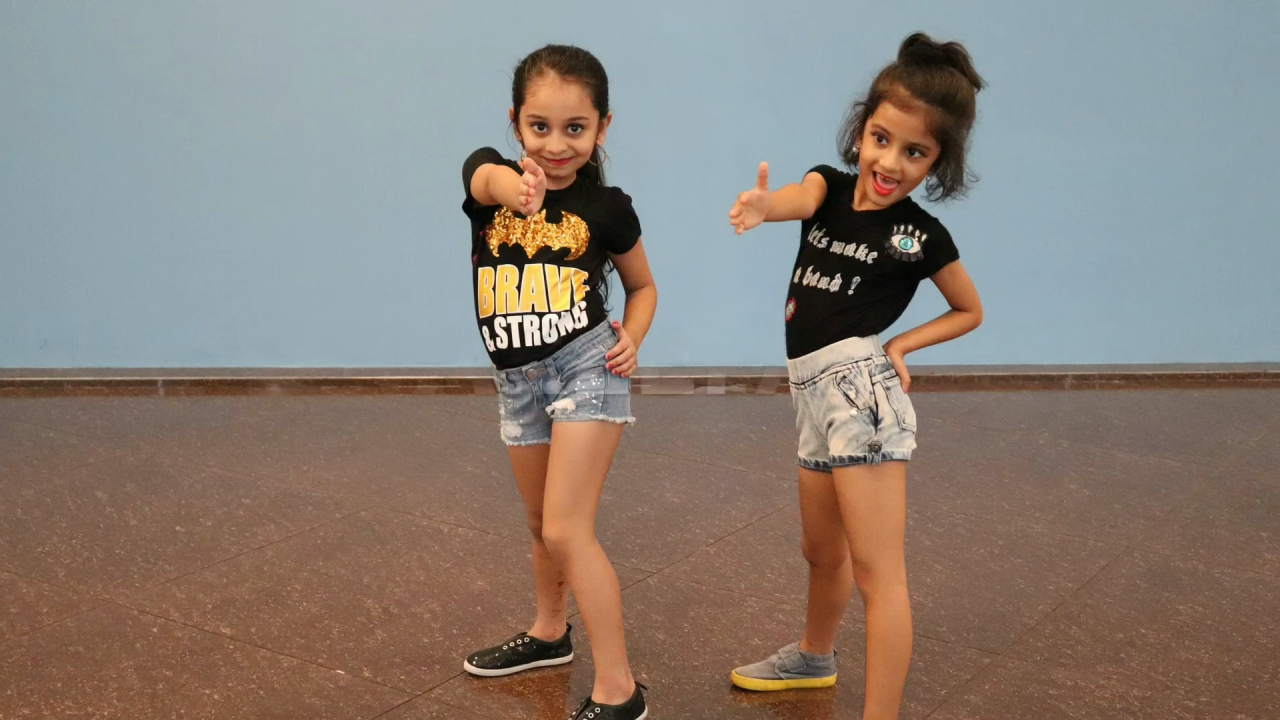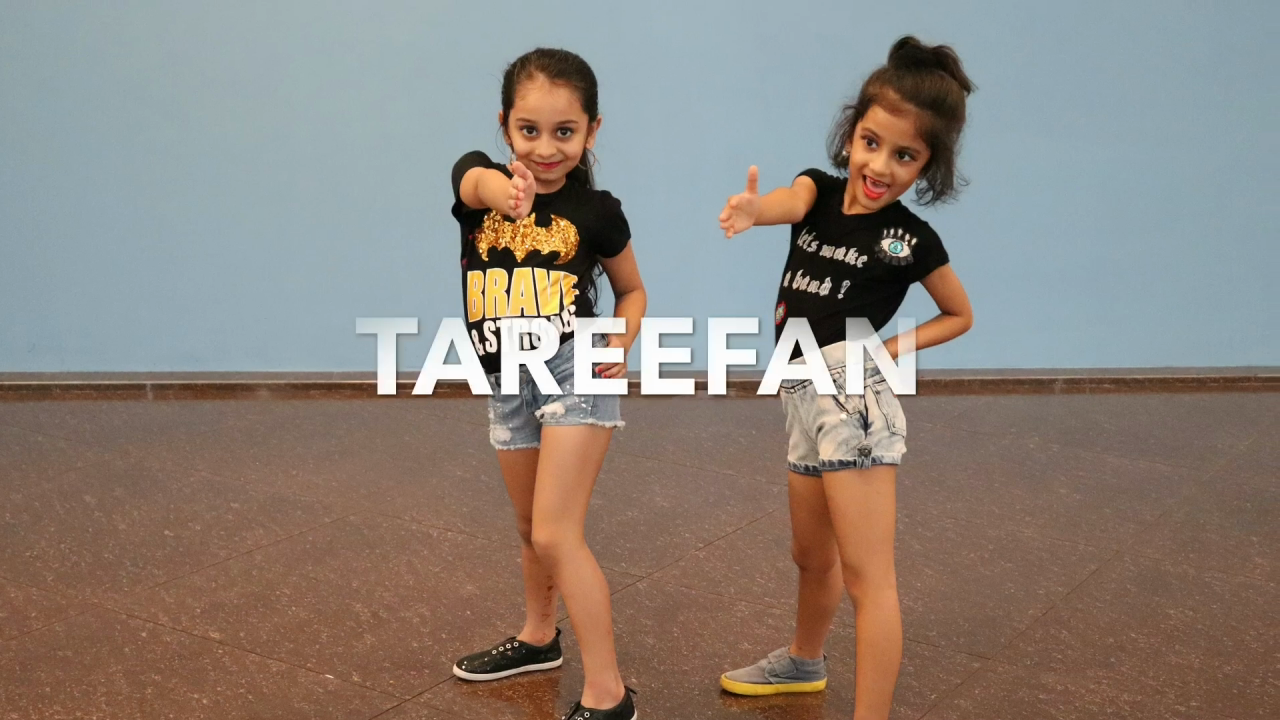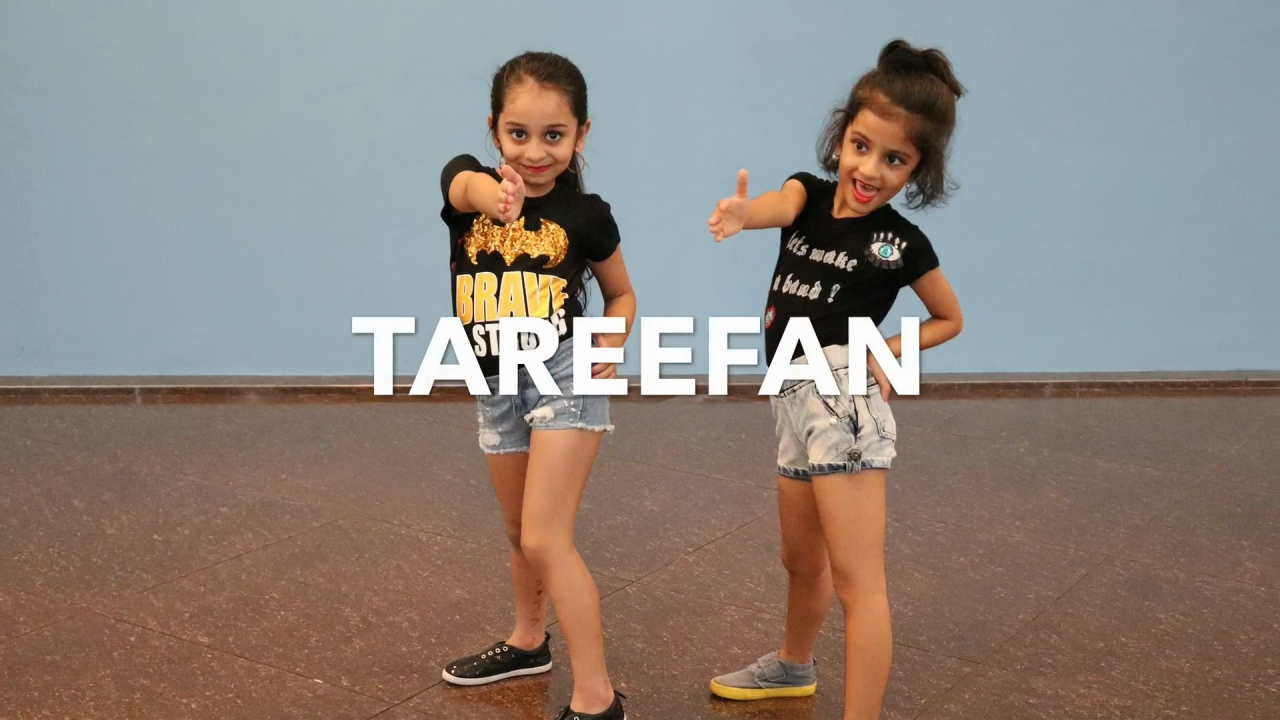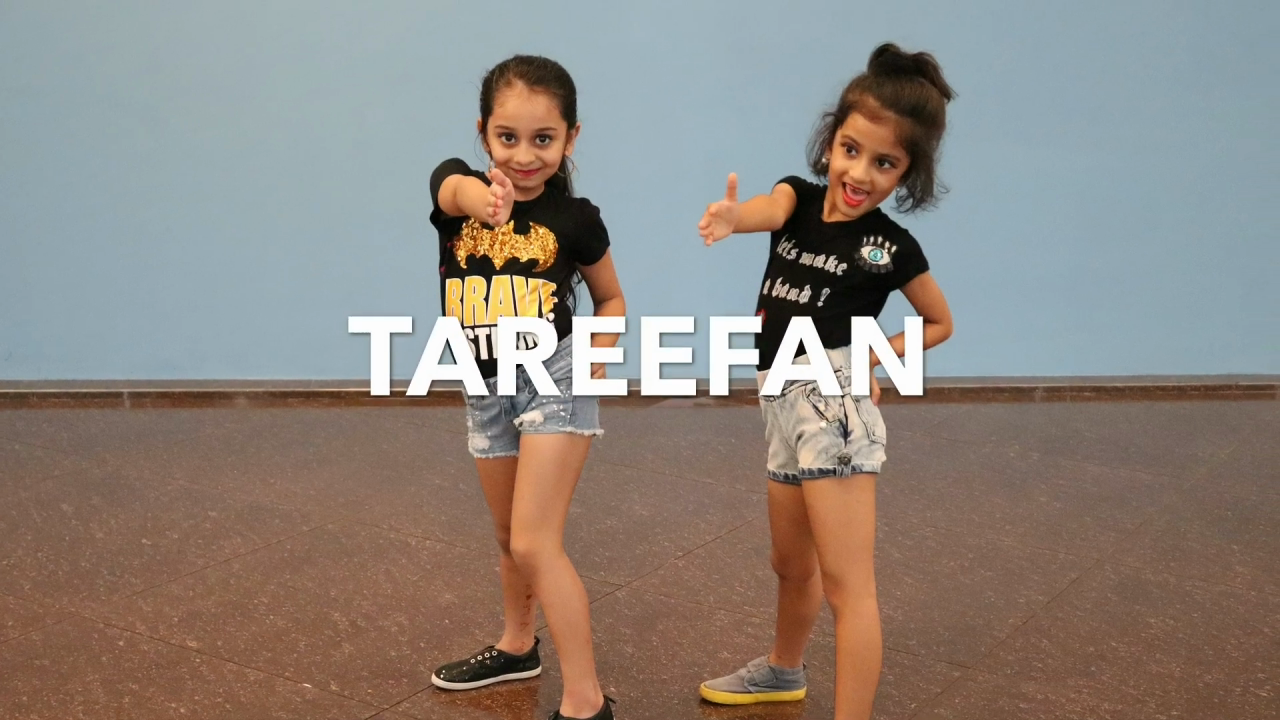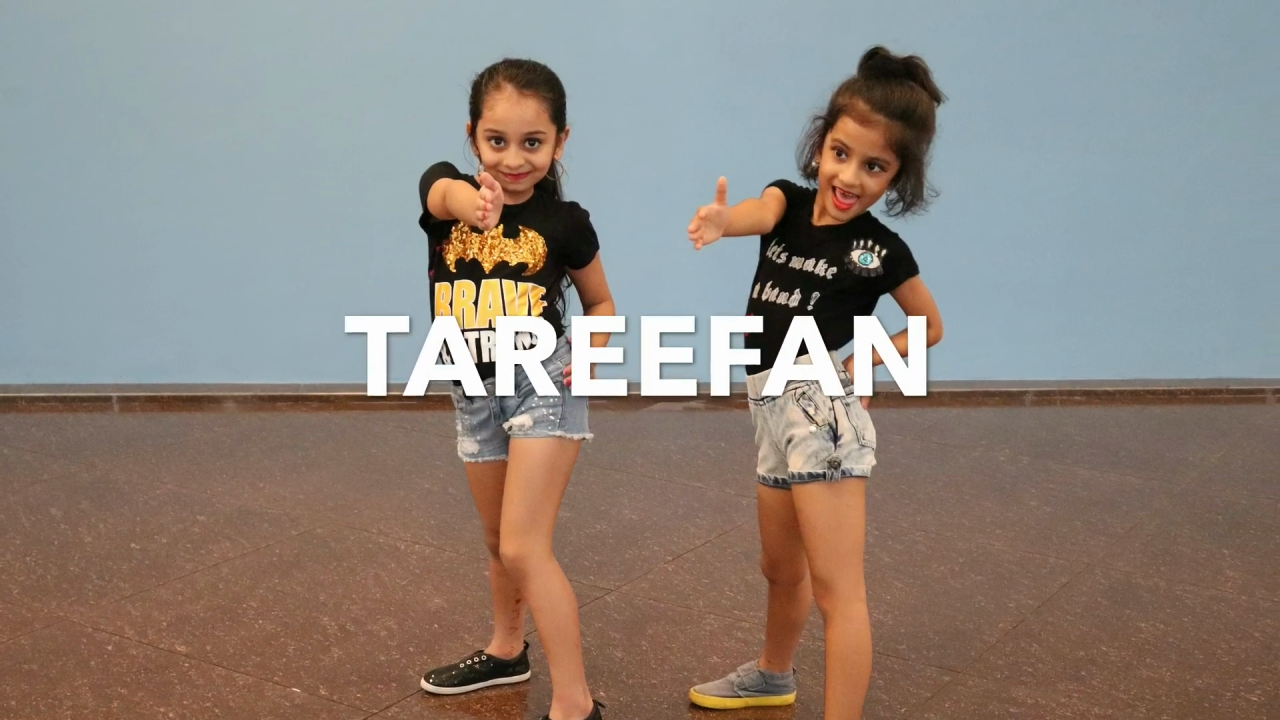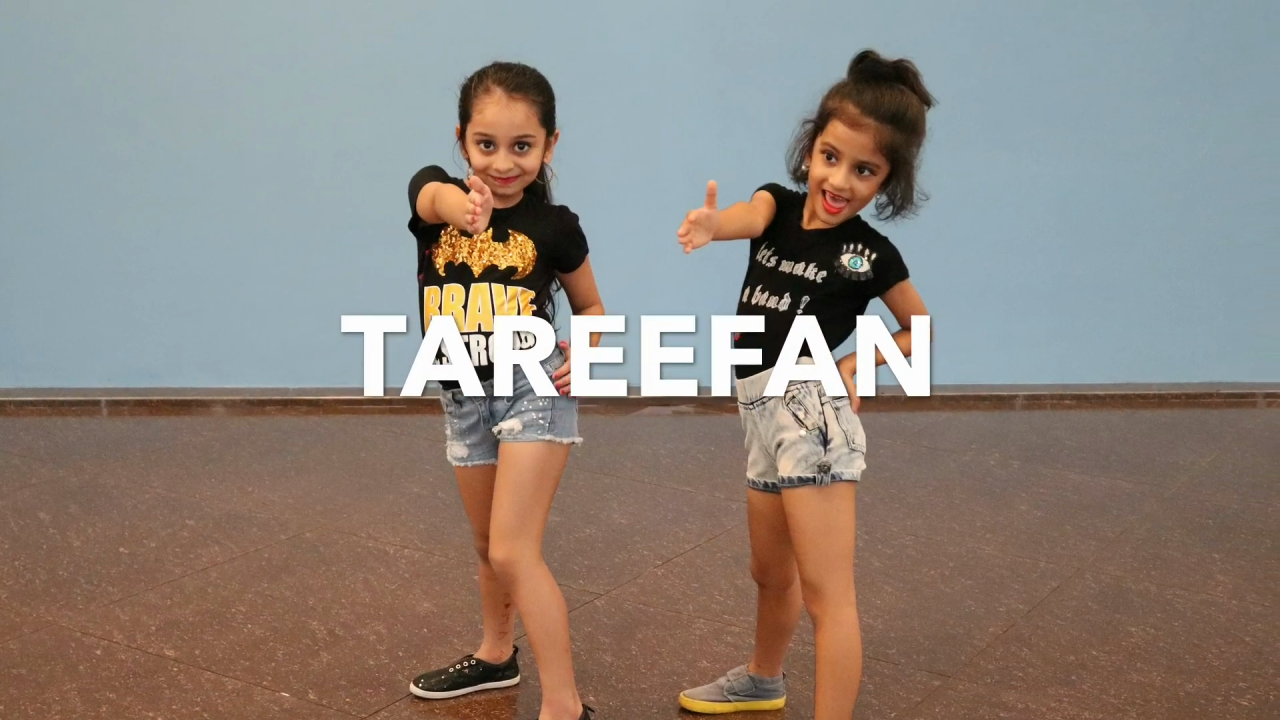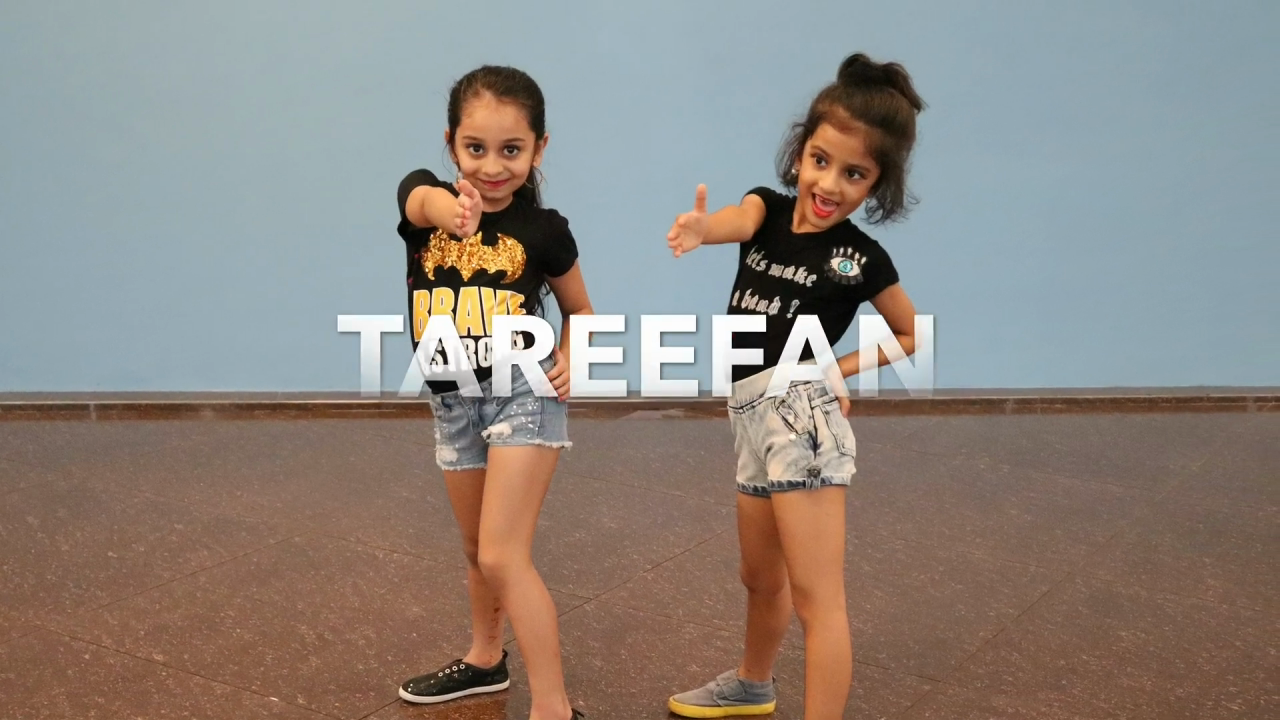
dt=0.3s
person 1, frame 1
left shoulder: (921, 235)
right shoulder: (829, 184)
left elbow: (970, 311)
right elbow: (800, 198)
left wrist: (901, 346)
right wrist: (763, 204)
left hip: (861, 388)
right hip: (815, 390)
left knee: (877, 573)
right knee: (822, 549)
right ankle: (814, 657)
person 1, frame 2
left shoulder: (912, 239)
right shoulder: (818, 189)
left elbow: (960, 315)
right elbow: (789, 201)
left wrist: (890, 350)
right wrist: (753, 208)
left hip: (849, 392)
right hip: (804, 394)
left knee: (867, 577)
right knee: (812, 555)
right ankle: (802, 662)
person 1, frame 3
left shoulder: (902, 243)
right shoulder: (809, 192)
left elbow: (949, 319)
right elbow: (780, 204)
left wrist: (881, 353)
right wrist: (742, 212)
left hip: (842, 396)
right hip: (794, 398)
left knee: (857, 580)
right knee: (802, 558)
right ankle: (793, 665)
person 1, frame 4
left shoulder: (892, 247)
right shoulder: (798, 195)
left elbow: (940, 322)
right elbow: (768, 209)
left wrist: (871, 358)
right wrist: (732, 216)
left hip: (831, 399)
right hip: (784, 403)
left knee: (846, 585)
right knee: (791, 563)
person 1, frame 5
left shoulder: (882, 251)
right shoulder: (789, 199)
left elbow: (930, 327)
right elbow: (759, 213)
left wrist: (860, 362)
right wrist: (721, 219)
left hip: (819, 404)
right hip: (772, 406)
left knee: (836, 588)
right knee: (781, 566)
person 1, frame 6
left shoulder: (872, 254)
right shoulder: (779, 203)
left elbow: (919, 331)
right elbow: (748, 216)
left wrist: (853, 364)
right wrist: (711, 223)
left hip: (810, 406)
right hip: (762, 409)
left knee: (826, 593)
right knee: (771, 571)
person 1, frame 7
left shoulder: (862, 259)
right shoulder: (768, 207)
left elbow: (909, 335)
right elbow: (738, 221)
left wrist: (842, 368)
right wrist: (701, 227)
left hip: (799, 410)
right hip: (753, 414)
left knee: (816, 597)
right knee: (761, 575)
person 2, frame 1
left shoulder: (607, 206)
right shoulder: (490, 171)
left elbow: (642, 285)
right elbow: (489, 180)
left wrist: (631, 339)
right wrist: (517, 187)
left hip: (586, 366)
right hip: (518, 378)
left knee: (567, 530)
right knee: (540, 524)
right ankle: (548, 632)
person 2, frame 2
left shoulder: (596, 210)
right shoulder: (480, 179)
left elbow: (632, 290)
right elbow: (478, 184)
left wrist: (621, 342)
right wrist: (506, 192)
left hip: (574, 369)
right hip: (507, 383)
left knee: (556, 535)
right knee: (531, 528)
right ankle: (538, 637)
person 2, frame 3
left shoulder: (585, 213)
right shoulder: (469, 180)
left elbow: (621, 293)
right elbow: (468, 187)
left wrist: (611, 347)
right wrist: (497, 195)
left hip: (563, 374)
right hip: (495, 385)
left knee: (545, 538)
right knee: (518, 531)
right ankle: (527, 641)
person 2, frame 4
left shoulder: (575, 217)
right shoulder: (458, 185)
left elbow: (610, 298)
right elbow: (458, 191)
left wrist: (599, 351)
right wrist: (485, 200)
left hip: (553, 377)
right hip: (485, 390)
left knee: (535, 543)
right knee: (509, 537)
right ankle: (517, 646)
person 2, frame 5
left shoulder: (565, 222)
right shoulder: (447, 185)
left elbow: (600, 301)
right elbow: (446, 195)
left wrist: (590, 356)
right wrist: (474, 204)
left hip: (543, 382)
right hip: (474, 394)
left knee: (524, 547)
right knee: (497, 540)
right ankle: (506, 649)
person 2, frame 6
left shoulder: (554, 225)
right shoulder: (435, 191)
left elbow: (590, 305)
right elbow: (437, 198)
left wrist: (579, 358)
right wrist: (464, 207)
left hip: (532, 387)
right hip: (463, 398)
left knee: (514, 552)
right knee: (487, 545)
right ankle: (495, 654)
person 2, frame 7
left shoulder: (544, 229)
right shoulder: (425, 193)
left elbow: (580, 309)
right elbow: (425, 203)
left wrist: (568, 362)
right wrist: (452, 211)
left hip: (522, 391)
right hip: (452, 402)
left knee: (503, 555)
right knee: (477, 549)
right ankle: (484, 658)
